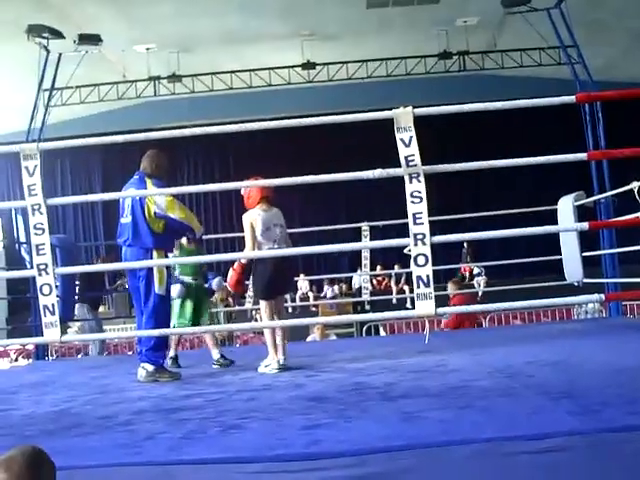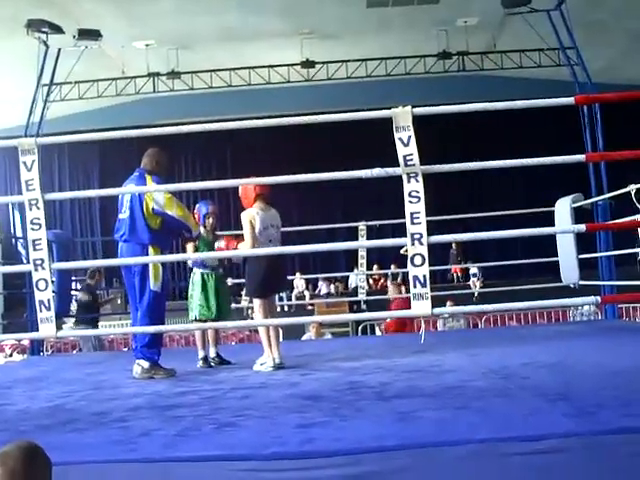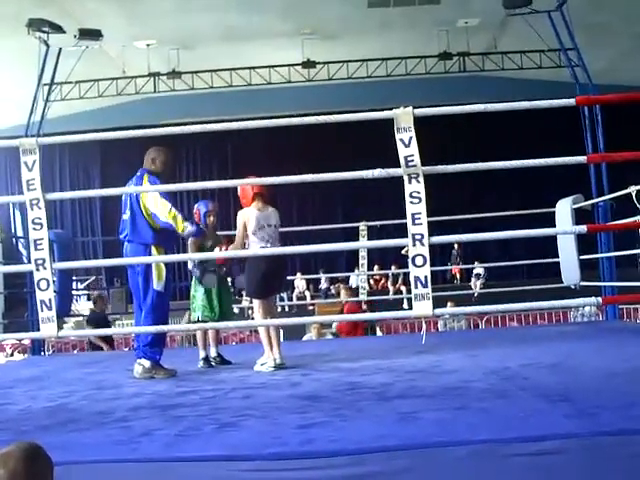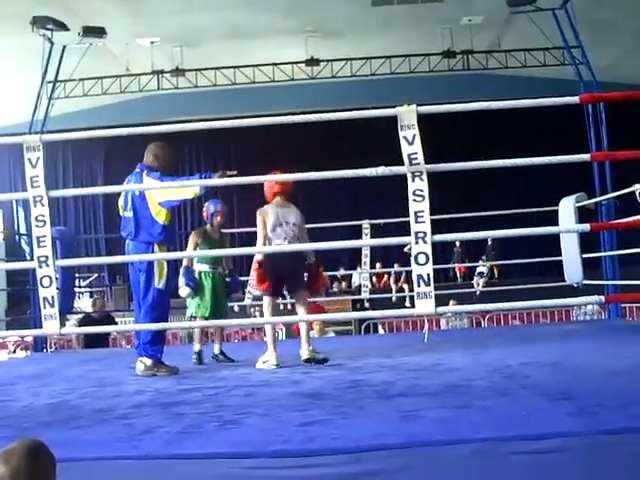
dt=0.7s
person 1, frame 1
left shoulder: (129, 187)
right shoulder: (152, 187)
right elbow: (177, 212)
left wrist: (177, 232)
right wrist: (196, 230)
left hip: (130, 252)
right hip: (149, 254)
left knee: (144, 311)
right knee: (156, 310)
left ankle: (146, 363)
right ankle: (152, 365)
person 1, frame 2
left shoulder: (129, 184)
right shoulder: (150, 183)
right elbow: (175, 211)
left wrist: (178, 232)
right wrist: (194, 231)
left hip: (126, 249)
right hip: (144, 251)
left knee: (139, 308)
right knee: (151, 308)
left ankle: (141, 359)
right ankle: (147, 362)
person 1, frame 3
left shoulder: (133, 184)
right shoulder: (150, 183)
right elbow: (166, 214)
right wrist: (193, 230)
left hip: (133, 248)
right hip: (149, 251)
left knee: (143, 308)
right knee: (155, 308)
left ankle: (143, 359)
right ankle: (148, 361)
person 1, frame 4
left shoulder: (132, 179)
right shoulder: (151, 180)
left elbow: (122, 207)
right elbow: (180, 185)
right wrist: (210, 178)
left hip: (134, 246)
right hip: (150, 248)
left knee: (144, 305)
right knee: (154, 305)
left ankle: (144, 357)
right ankle: (150, 360)
person 2, frame 1
left shoulder: (249, 216)
right shoulder: (278, 212)
left elbow: (250, 248)
right elbow: (287, 243)
left wrist: (238, 267)
left hip: (264, 264)
right hip: (282, 262)
left knee: (266, 312)
right knee: (279, 310)
left ankle: (273, 359)
right ankle: (281, 356)
person 2, frame 2
left shoulder: (249, 214)
right shoulder: (275, 213)
left elbow: (251, 245)
right elbow: (277, 238)
left hip: (259, 263)
right hip: (276, 261)
left knee: (260, 310)
right knee: (271, 307)
left ankle: (270, 356)
right ankle: (273, 353)
person 2, frame 3
left shoulder: (244, 214)
right shoulder: (274, 212)
left elbow: (239, 245)
right elbow: (275, 239)
left hip: (258, 262)
right hip: (276, 260)
left knee: (260, 311)
right knee: (271, 309)
left ankle: (269, 357)
right ankle: (277, 355)
person 2, frame 4
left shoulder: (264, 212)
right shoulder: (296, 211)
left elbow: (262, 239)
right elbow: (305, 241)
left wrist: (258, 264)
right wrist: (313, 264)
left hip: (273, 259)
right hip: (294, 259)
left knee: (269, 308)
right knee: (301, 304)
left ankle: (271, 355)
right ankle: (306, 348)
person 3, frame 1
left shoulder: (199, 248)
right shoulder: (176, 247)
left wrist: (211, 280)
right wrist: (173, 282)
left hip: (199, 288)
right hip: (182, 288)
left knee: (205, 322)
right knee: (180, 324)
left ankle: (217, 357)
right ankle: (172, 355)
person 3, frame 2
left shoulder: (218, 238)
right shoulder: (194, 238)
right elbow: (190, 260)
right wrist: (202, 259)
left hip: (218, 279)
right hip: (201, 280)
left knee: (215, 318)
right knee: (201, 318)
left ankle: (214, 354)
right ankle: (202, 356)
person 3, frame 3
left shoulder: (218, 238)
right shoulder: (196, 237)
left elbow: (224, 259)
right elbow: (192, 261)
right wrist: (200, 272)
left hip: (219, 280)
right hip: (203, 281)
left knee: (216, 318)
right knee: (203, 319)
left ankle: (214, 354)
right ankle: (203, 356)
person 3, frame 4
left shoulder: (224, 237)
right shoulder: (198, 234)
left elbow: (227, 259)
right elbow: (187, 257)
right wrist: (185, 277)
left hip: (217, 278)
right hip: (201, 277)
left knee: (220, 315)
right knee: (201, 315)
left ankle: (218, 351)
right ankle: (197, 350)
